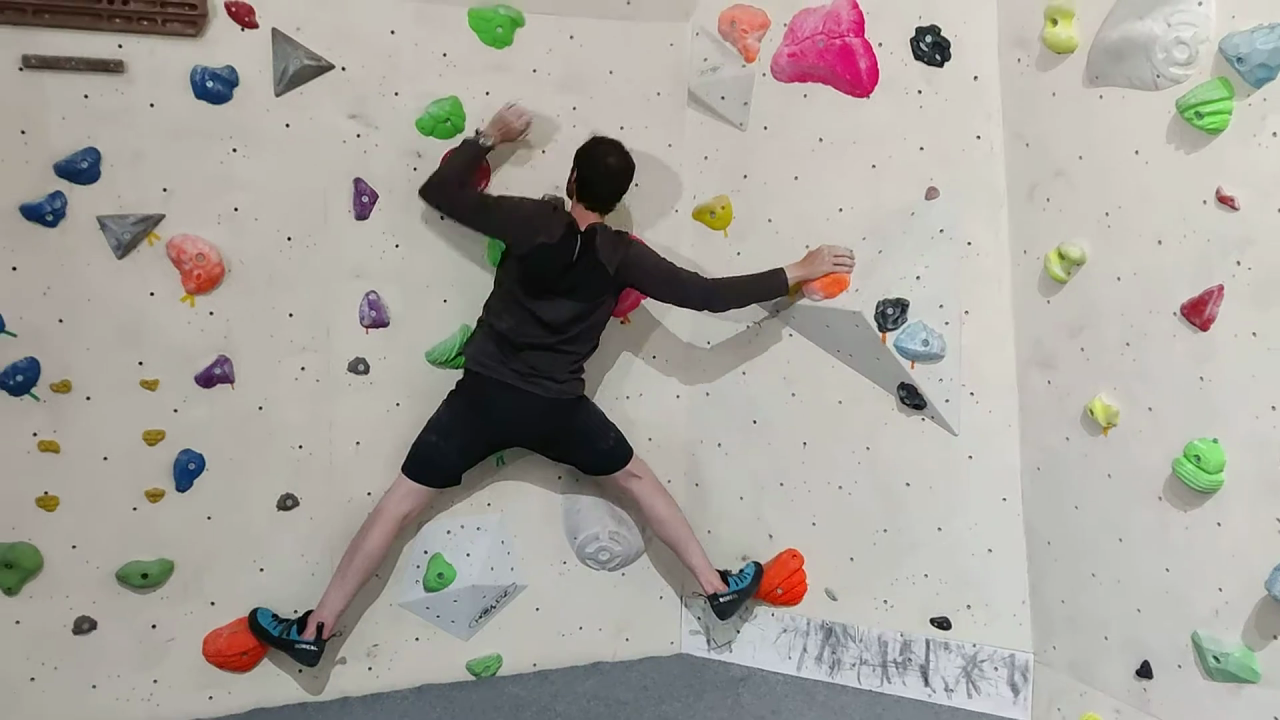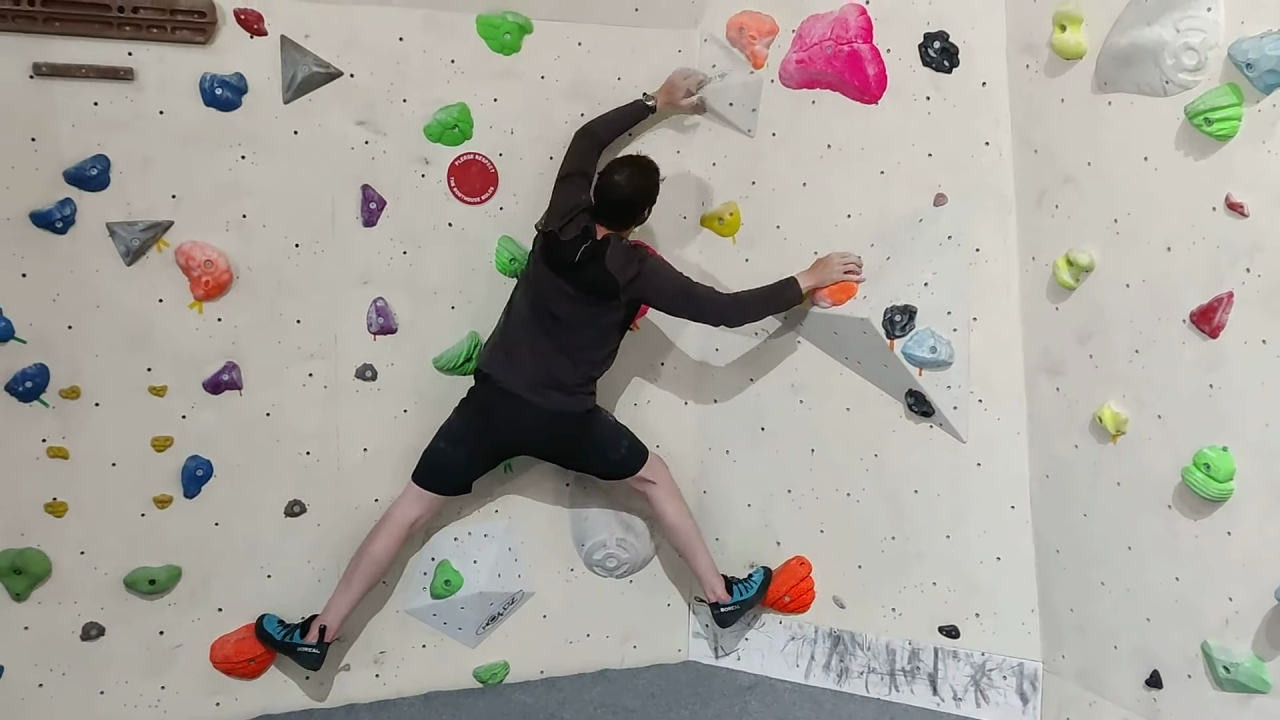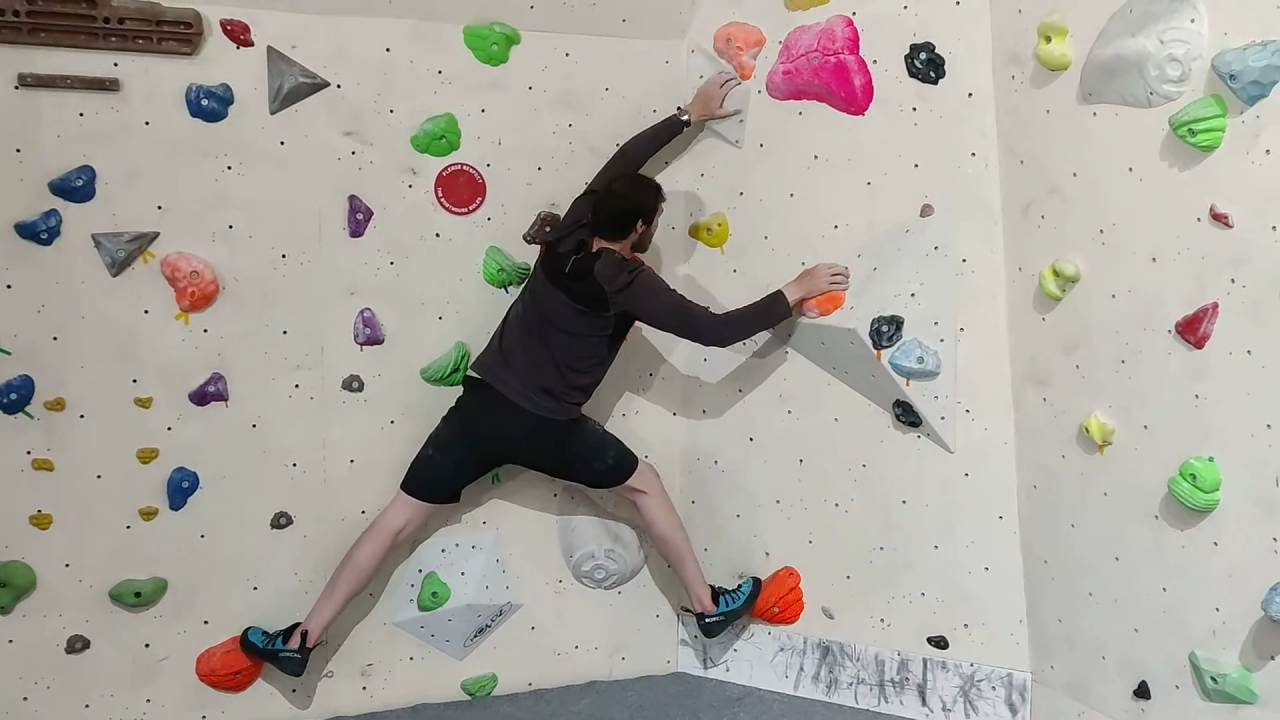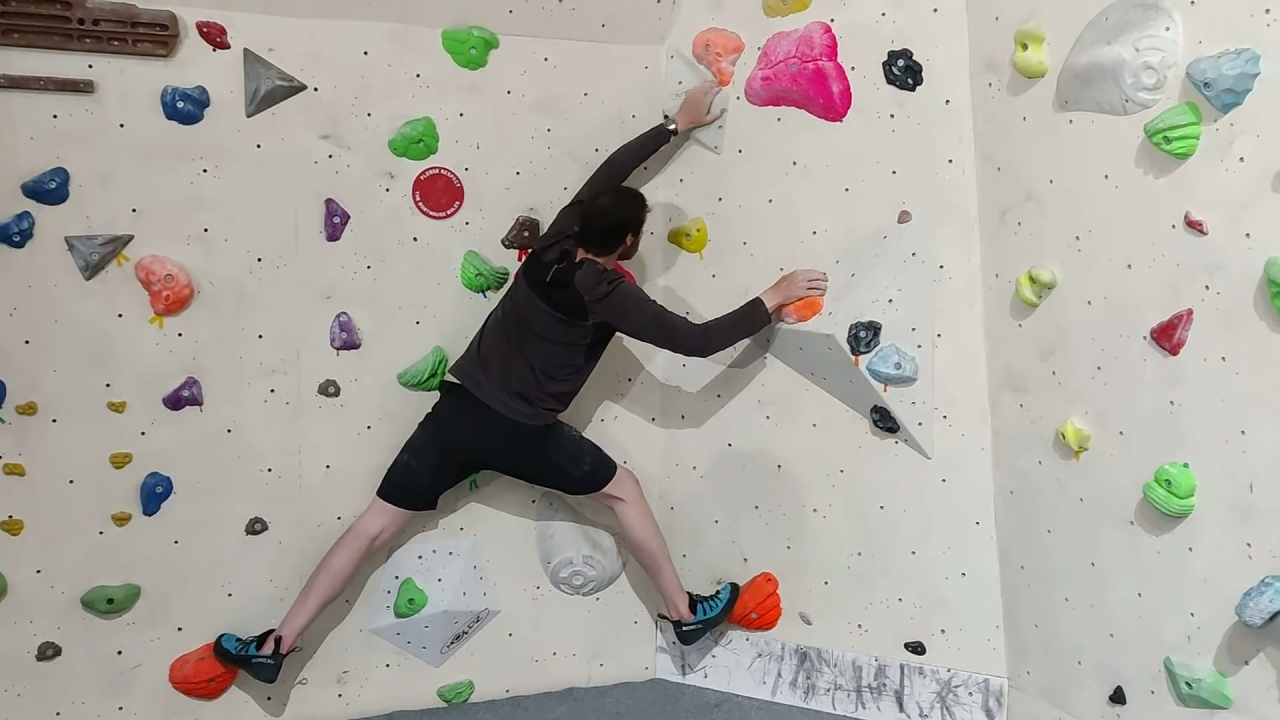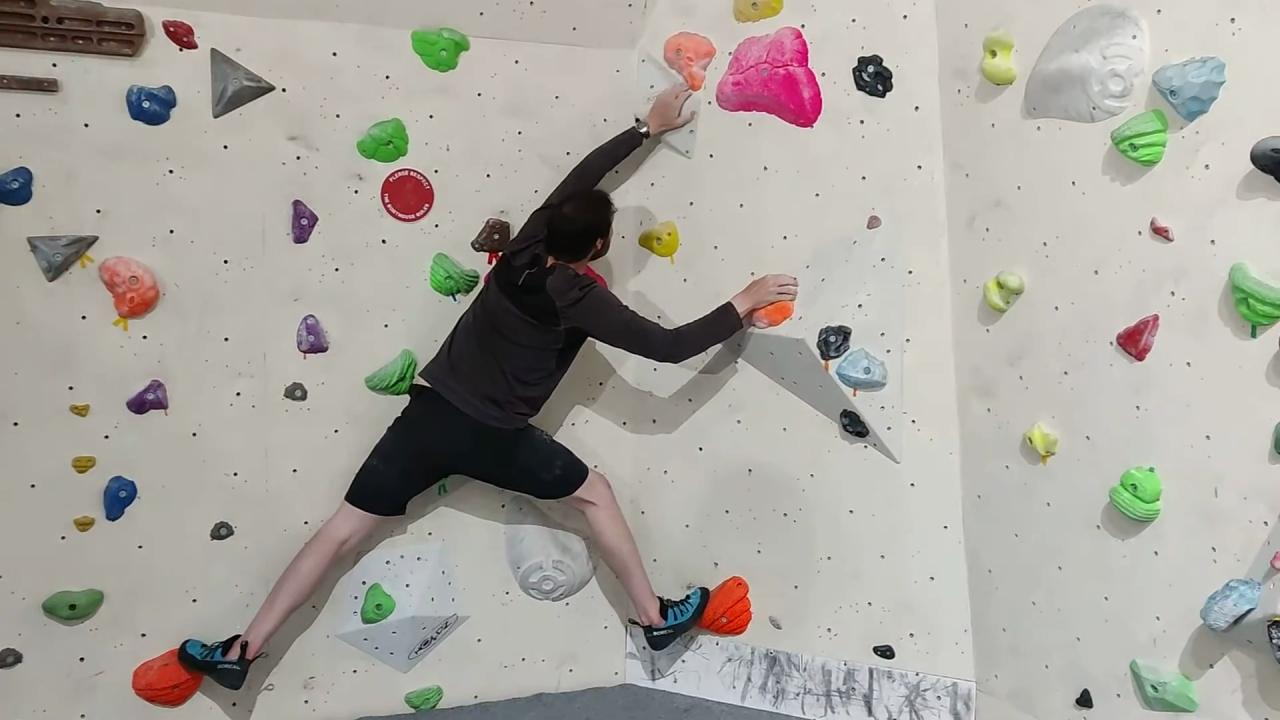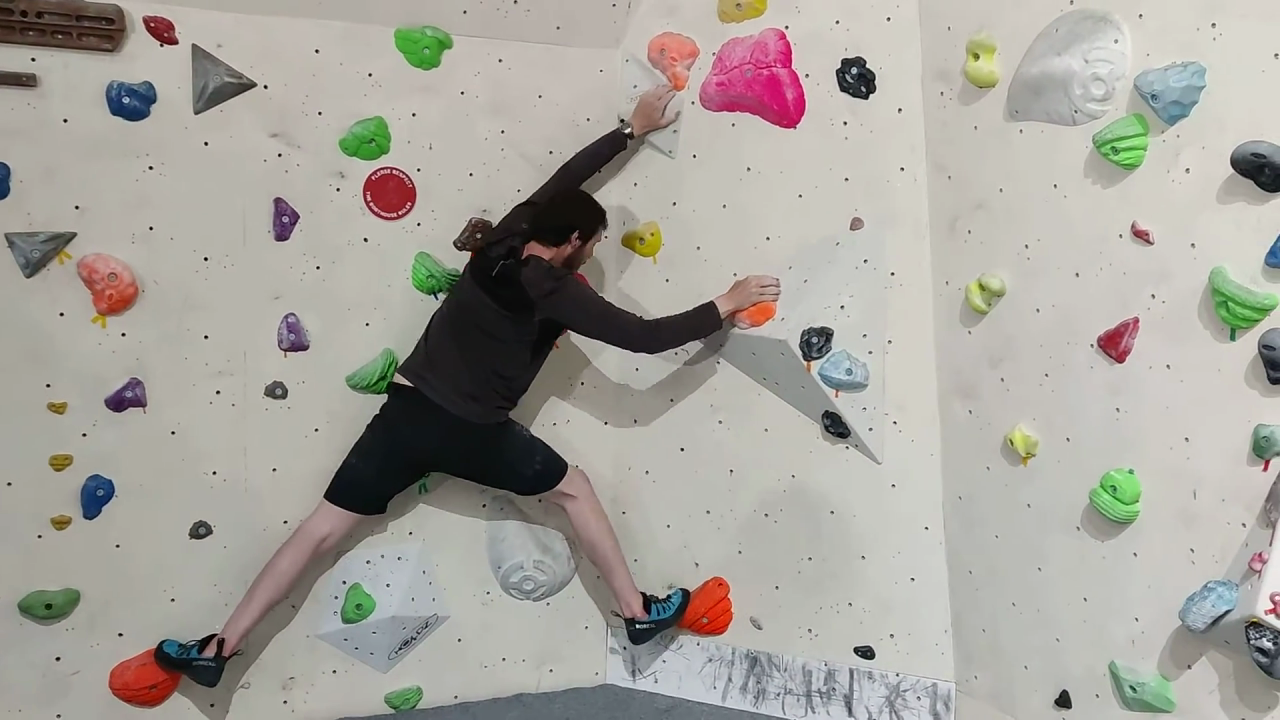
dt=0.5s
person 1, frame 1
left shoulder: (530, 221)
right shoulder: (622, 255)
left elbow: (438, 192)
right elbow: (709, 294)
left wrist: (490, 137)
right wrist: (797, 272)
left hip: (483, 394)
right hip: (557, 408)
left knee: (400, 503)
right knee: (636, 477)
left ankle: (315, 628)
right ankle: (716, 586)
person 1, frame 2
left shoulder: (562, 221)
right shoulder: (635, 269)
left elbow: (585, 140)
right elbow: (726, 310)
left wrist: (652, 103)
right wrist: (808, 280)
left hip: (493, 402)
right hip: (564, 420)
left knee: (409, 510)
right knee: (655, 477)
left ankle: (319, 633)
right ankle: (719, 594)
person 1, frame 3
left shoulder: (570, 232)
right shoulder: (628, 283)
left elbow: (623, 159)
right elbow: (717, 330)
left wrist: (688, 117)
right wrist: (795, 292)
left hip: (482, 406)
right hip: (547, 428)
left knee: (397, 520)
right knee: (645, 485)
left ankle: (301, 640)
right ankle: (706, 606)
person 1, frame 4
left shoulder: (556, 240)
right shoulder: (607, 294)
left elbow: (610, 169)
right elbow: (698, 340)
left wrist: (675, 125)
right wrist: (773, 299)
left hip: (458, 412)
right hip: (521, 434)
left knee: (373, 525)
right knee: (623, 490)
left ankle: (275, 645)
right ankle: (683, 613)
person 1, frame 5
left shoulder: (528, 243)
right shoulder: (580, 300)
left elbow: (581, 174)
right elbow: (670, 345)
left wrist: (647, 128)
right wrist: (744, 303)
left hip: (427, 415)
right hip: (489, 436)
left knee: (341, 532)
right knee: (594, 493)
left ankle: (241, 652)
right ankle: (653, 618)
person 1, frame 6
left shoulder: (504, 238)
right shoulder: (555, 290)
left elbow: (565, 176)
right elbow: (647, 336)
left wrist: (630, 130)
right wrist: (724, 305)
left hip: (406, 411)
right hip: (469, 431)
left knee: (319, 529)
right knee: (575, 489)
left ankle: (217, 649)
right ankle: (636, 612)
